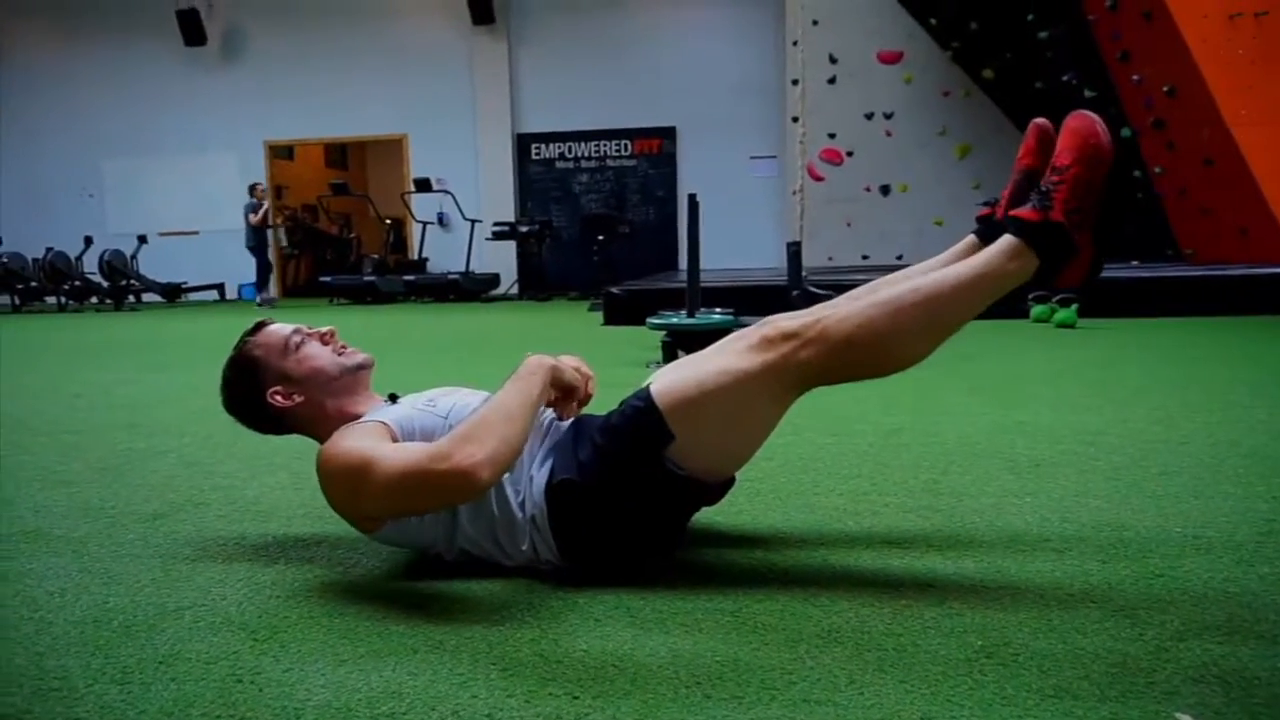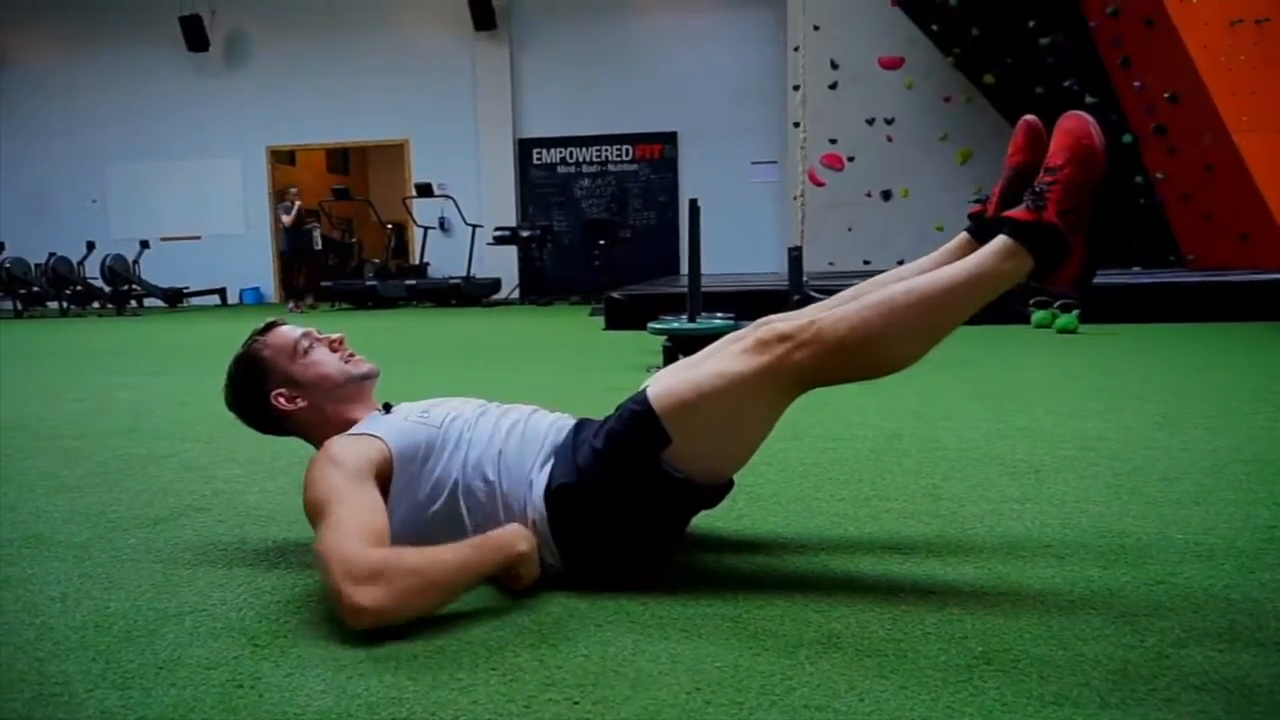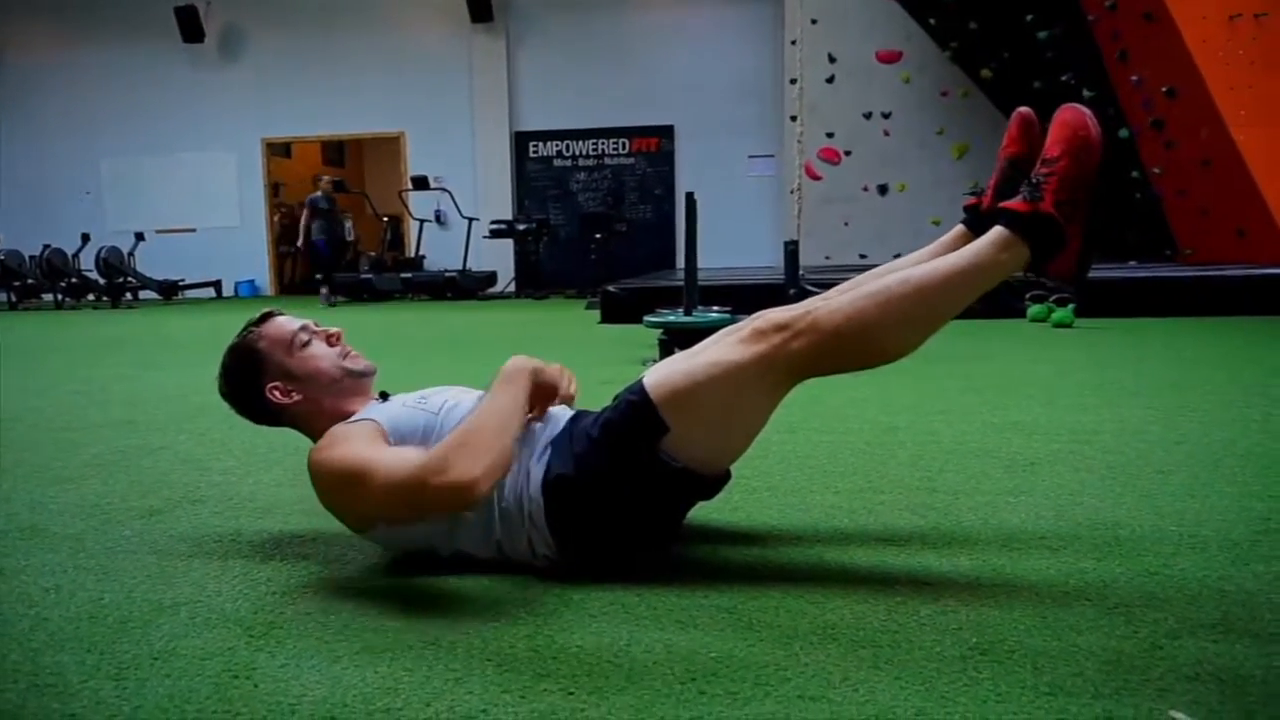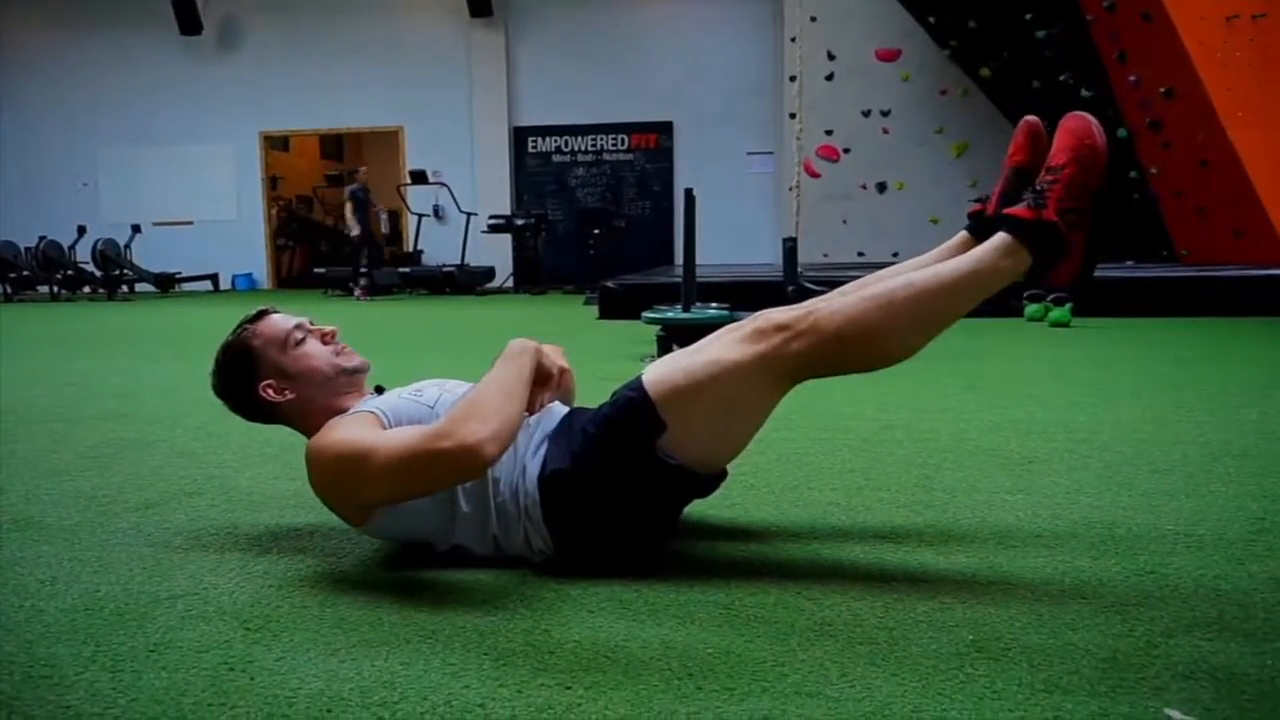
dt=0.5s
person 1, frame 1
left shoulder: (399, 415)
right shoulder: (348, 457)
right elbow: (467, 468)
left wrist: (554, 382)
right wrist: (534, 369)
left hip: (596, 463)
right hip: (591, 500)
left knee: (786, 333)
right knee: (794, 346)
left ankle: (998, 239)
right ankle: (1032, 246)
person 1, frame 2
left shoulder: (401, 427)
right shoulder: (343, 464)
right elbow: (366, 594)
right wrist: (501, 545)
left hip: (597, 470)
right hip: (591, 504)
left knee: (787, 332)
right knee: (789, 347)
left ankle: (989, 238)
right ankle: (1025, 247)
person 1, frame 3
left shoulder: (393, 415)
right shoulder: (342, 456)
right elbow: (464, 479)
left wrist: (542, 377)
right wrist: (516, 374)
left hip: (595, 459)
right hip: (589, 494)
left knee: (787, 325)
right knee: (786, 337)
left ankle: (984, 229)
right ankle: (1023, 237)
person 1, frame 4
left shoulder: (389, 410)
right shoulder: (338, 450)
right elbow: (470, 446)
left wrist: (548, 371)
right wrist: (517, 355)
left hip: (591, 459)
right hip: (583, 489)
left knee: (782, 327)
right knee: (785, 337)
left ankle: (991, 235)
right ankle: (1025, 244)
